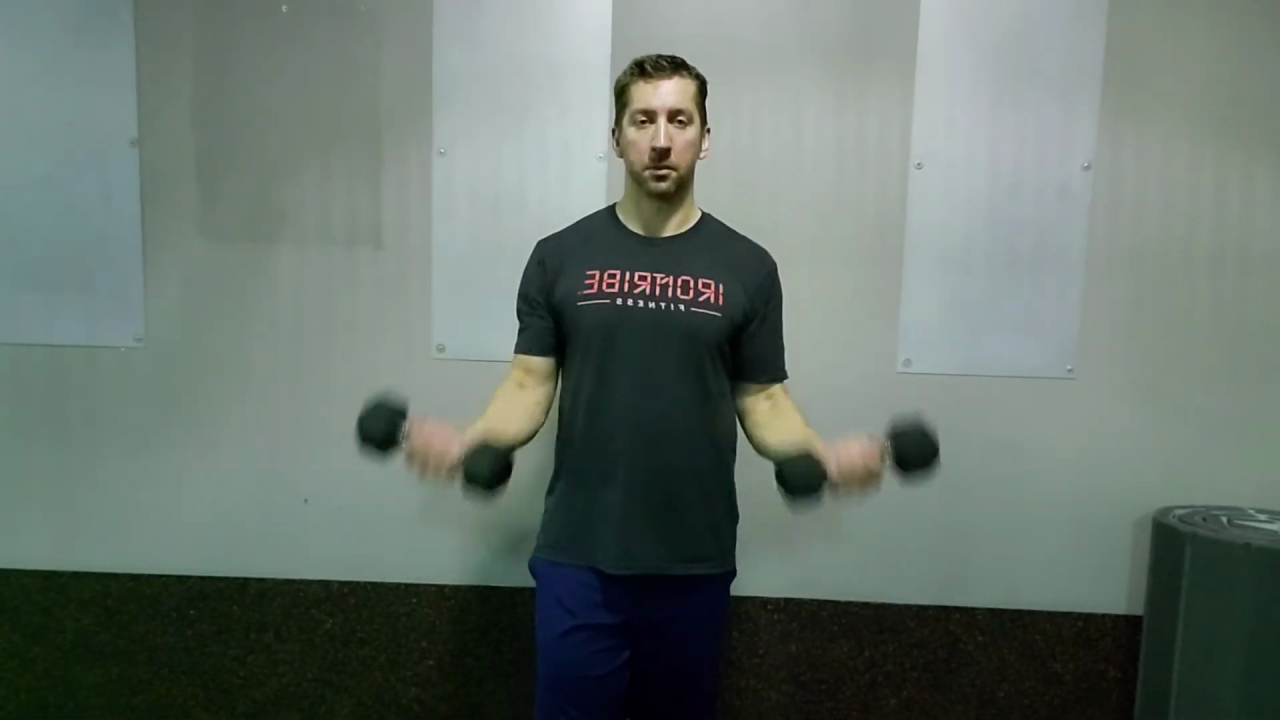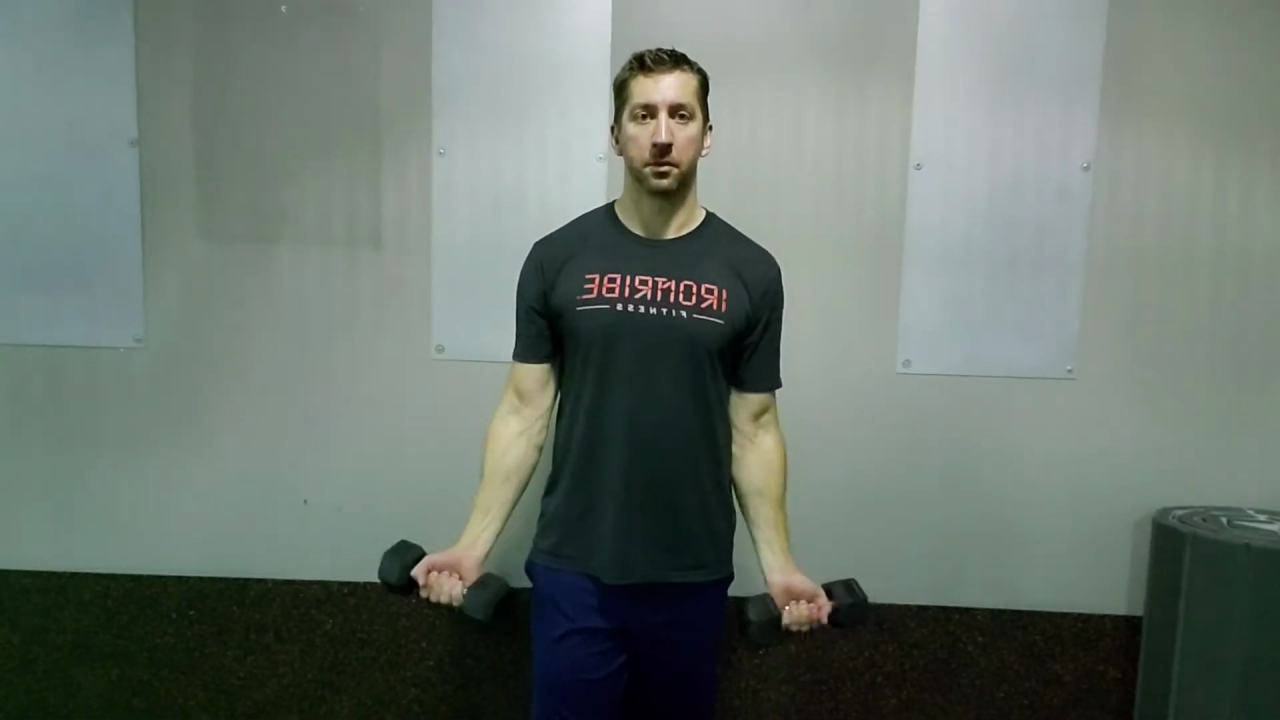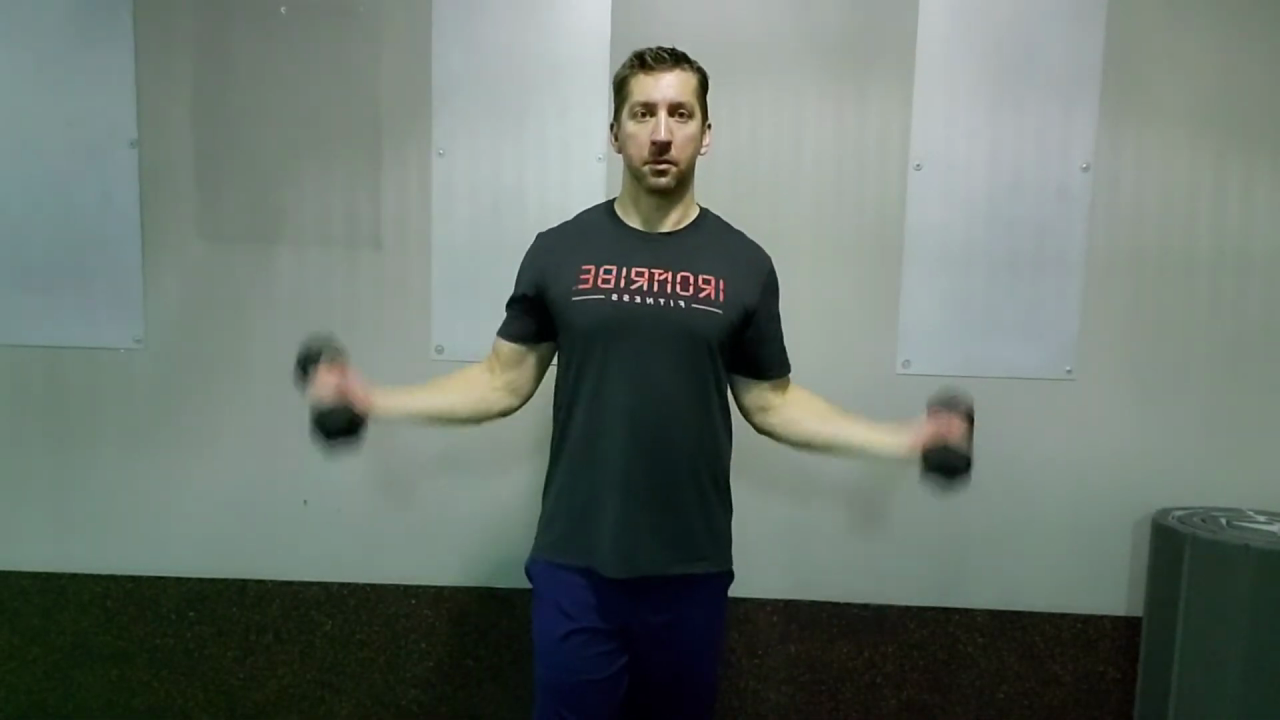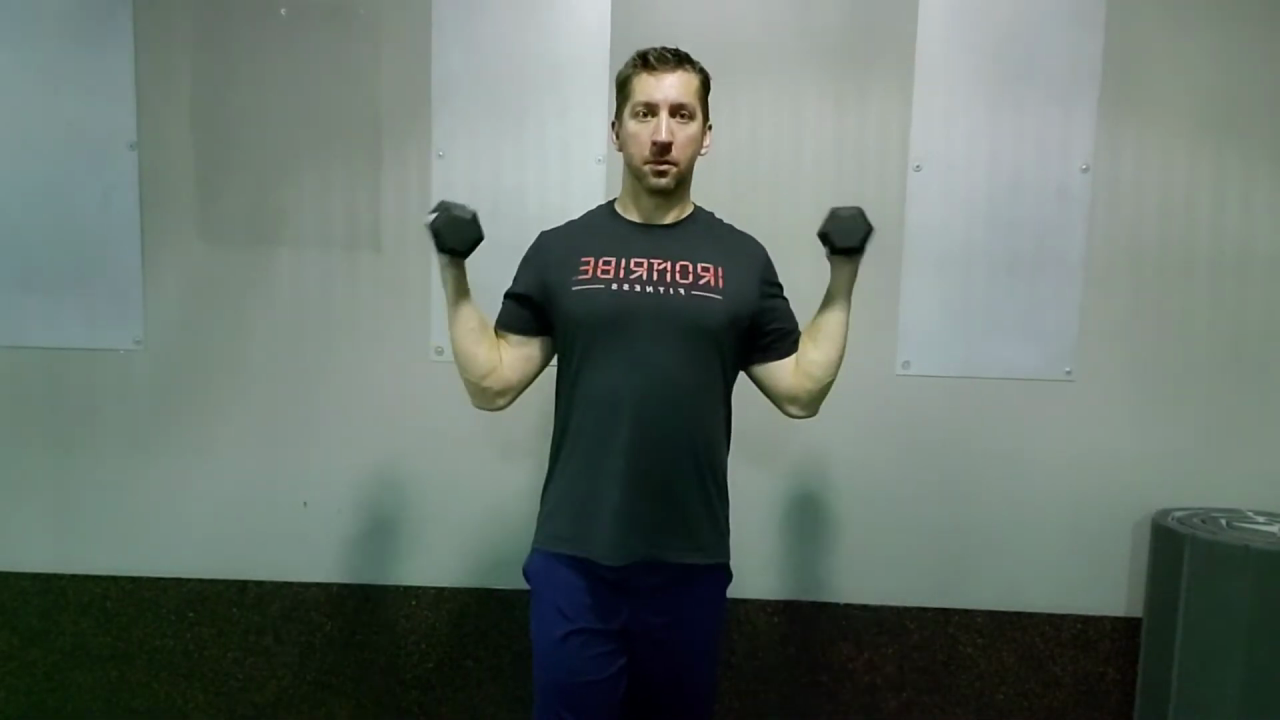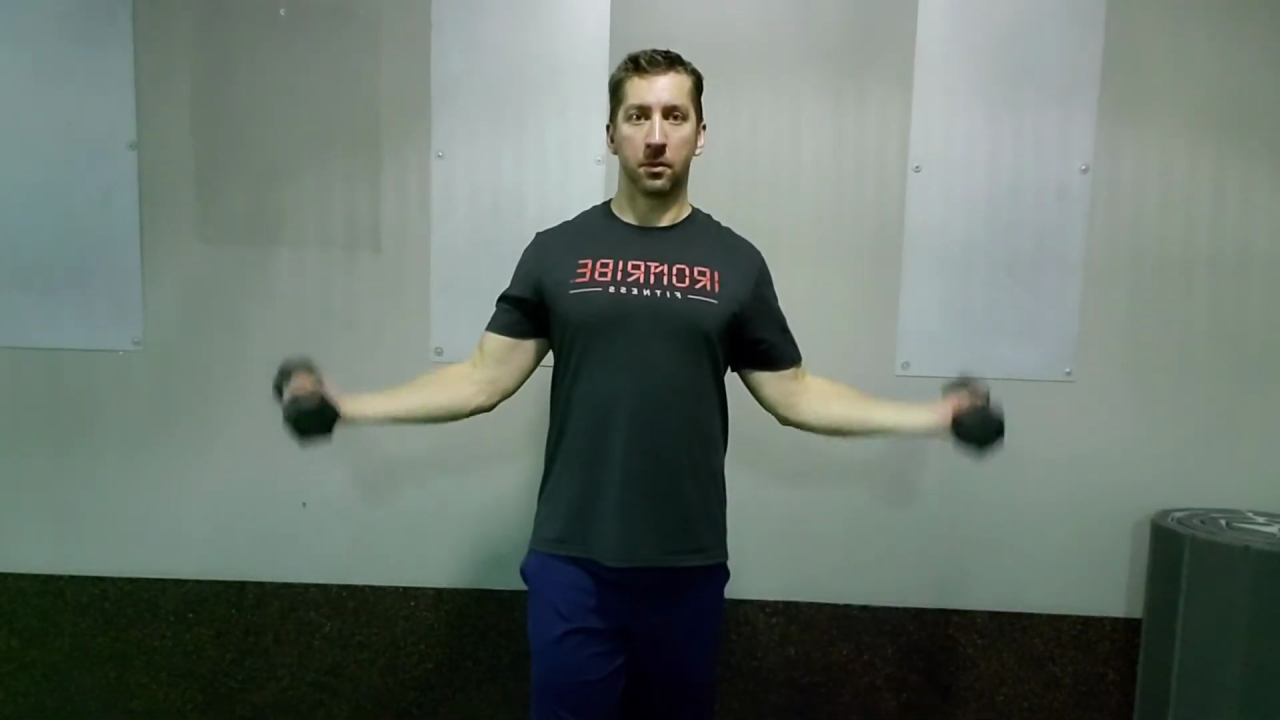
dt=0.5s
person 1, frame 1
left shoulder: (746, 266)
right shoulder: (560, 256)
left elbow: (761, 405)
right elbow: (528, 394)
left wrist: (821, 452)
right wrist: (470, 439)
left hip: (695, 560)
right hip: (579, 556)
person 1, frame 2
left shoulder: (749, 270)
right shoulder: (557, 258)
left elbow: (753, 426)
right elbow: (524, 411)
left wrist: (778, 563)
right wrist: (474, 544)
left hip: (692, 571)
right hip: (574, 564)
person 1, frame 3
left shoulder: (744, 264)
right shoulder: (558, 251)
left elbow: (771, 404)
right elbow: (503, 381)
left wrist: (895, 439)
right wrist: (379, 400)
left hip: (691, 563)
right hip: (575, 560)
person 1, frame 4
left shoulder: (740, 258)
right shoulder: (559, 250)
left elbow: (799, 391)
right elbow: (492, 384)
left wrist: (841, 283)
right wrist: (456, 282)
left hip: (690, 558)
right hip: (574, 554)
person 1, frame 5
left shoulder: (737, 261)
right shoulder: (556, 252)
left elbow: (793, 394)
right elbow: (484, 379)
left wrist: (925, 415)
right wrist: (351, 405)
left hip: (688, 559)
right hip: (572, 556)
